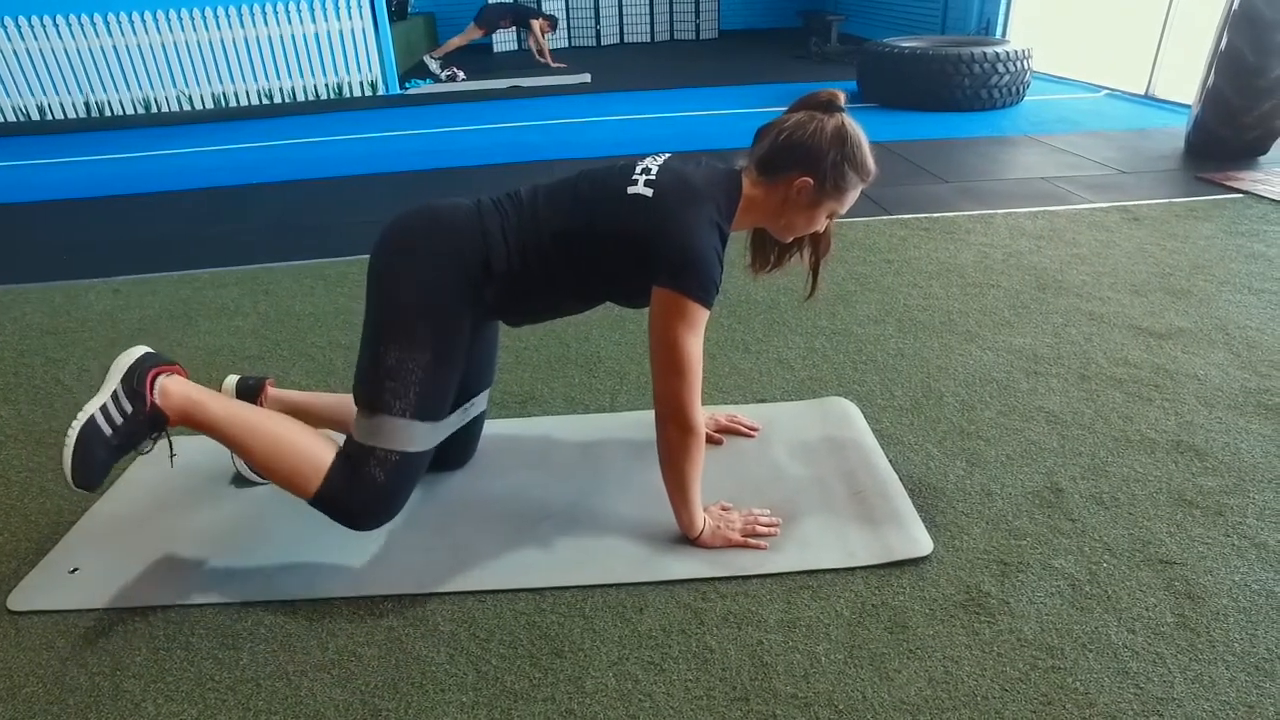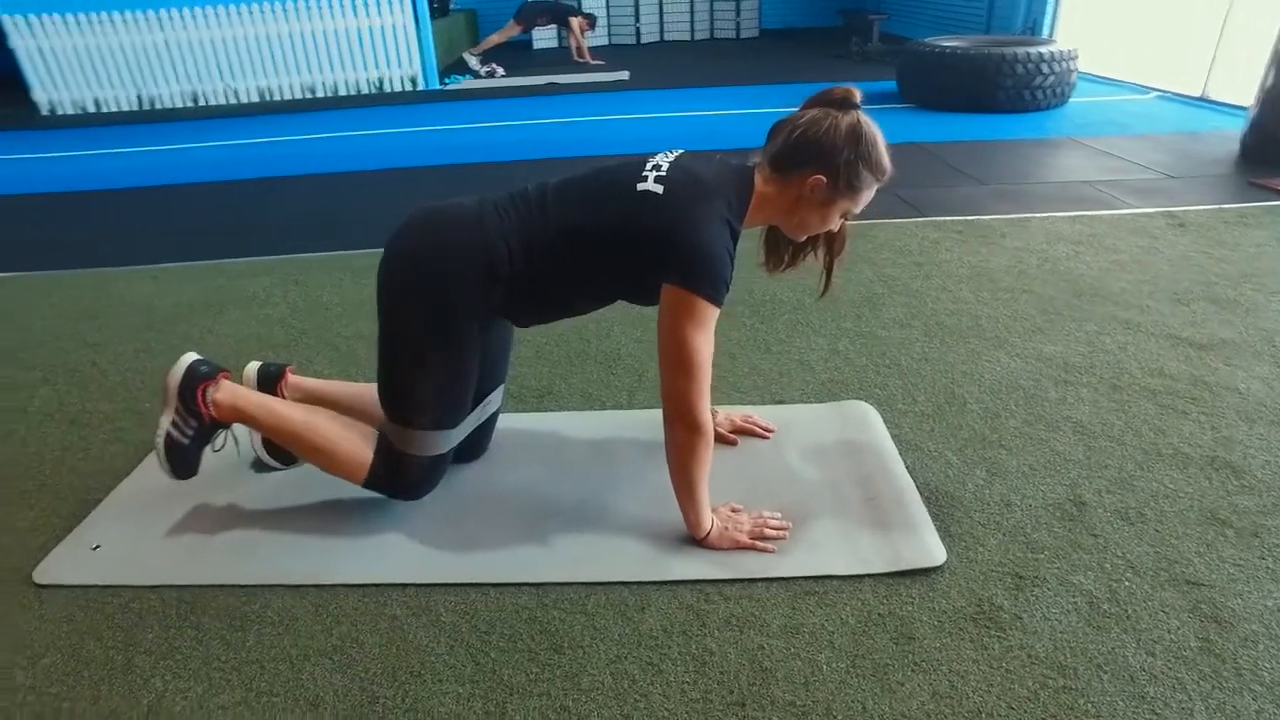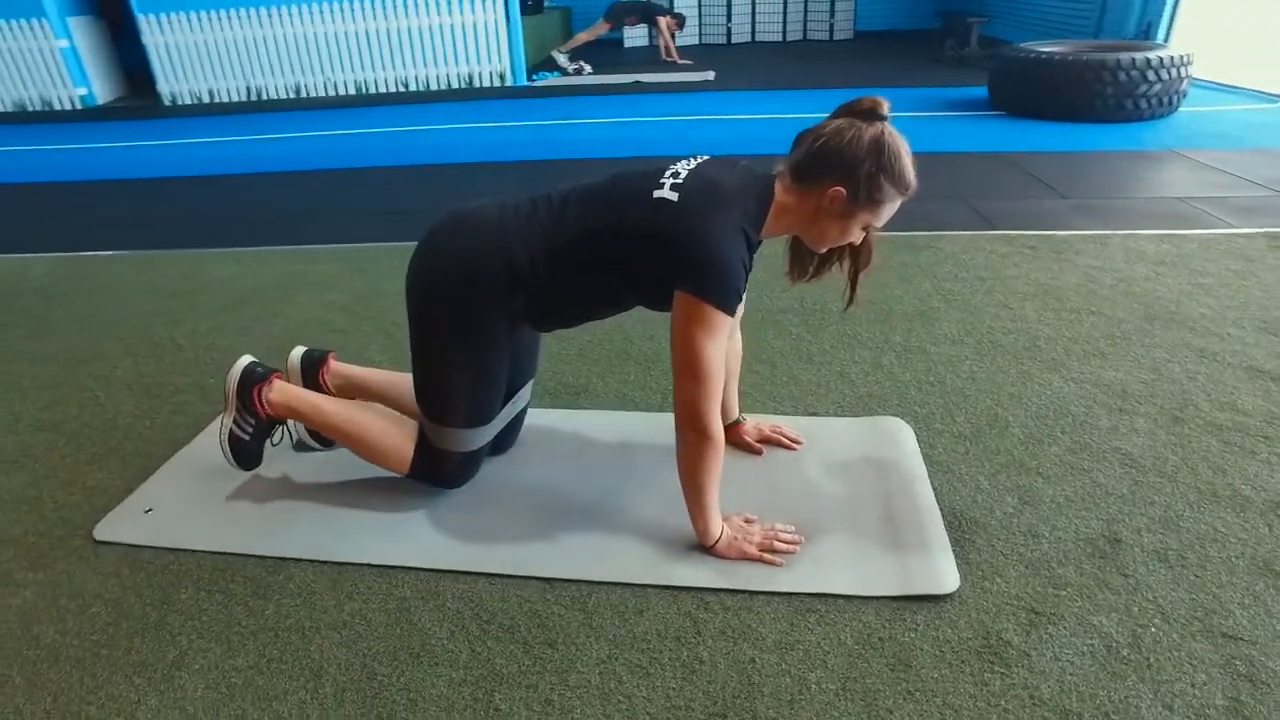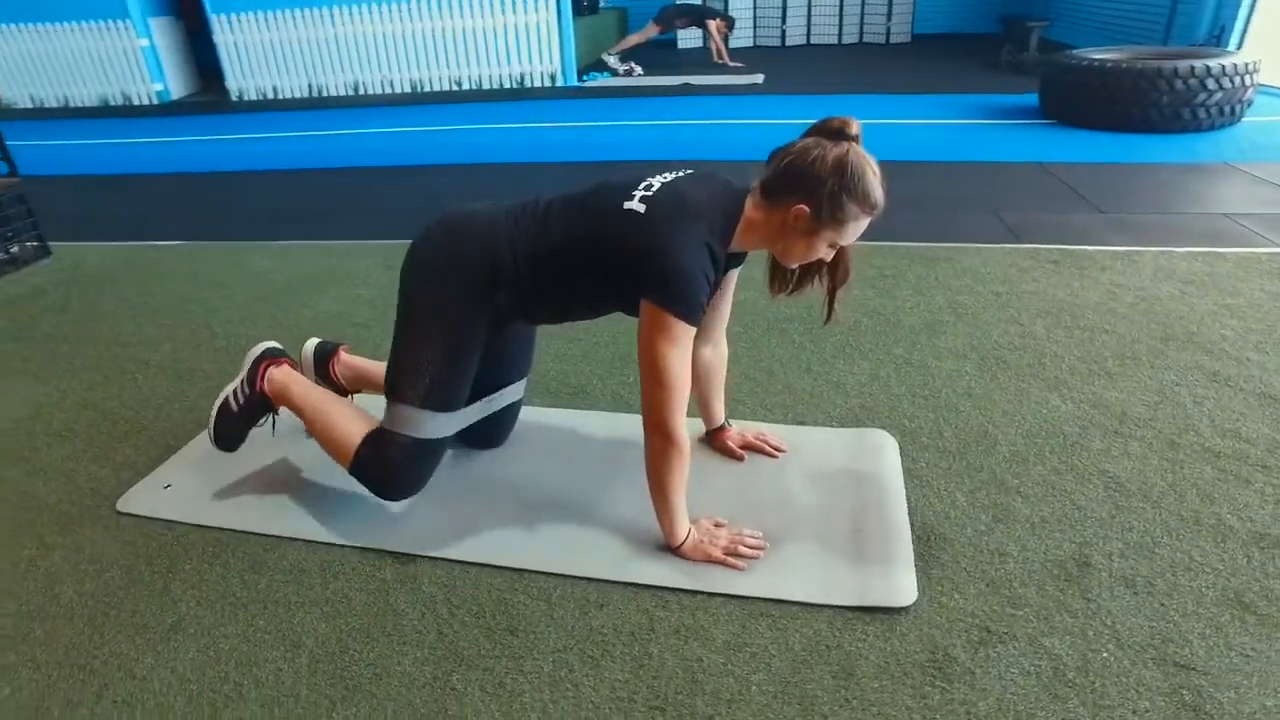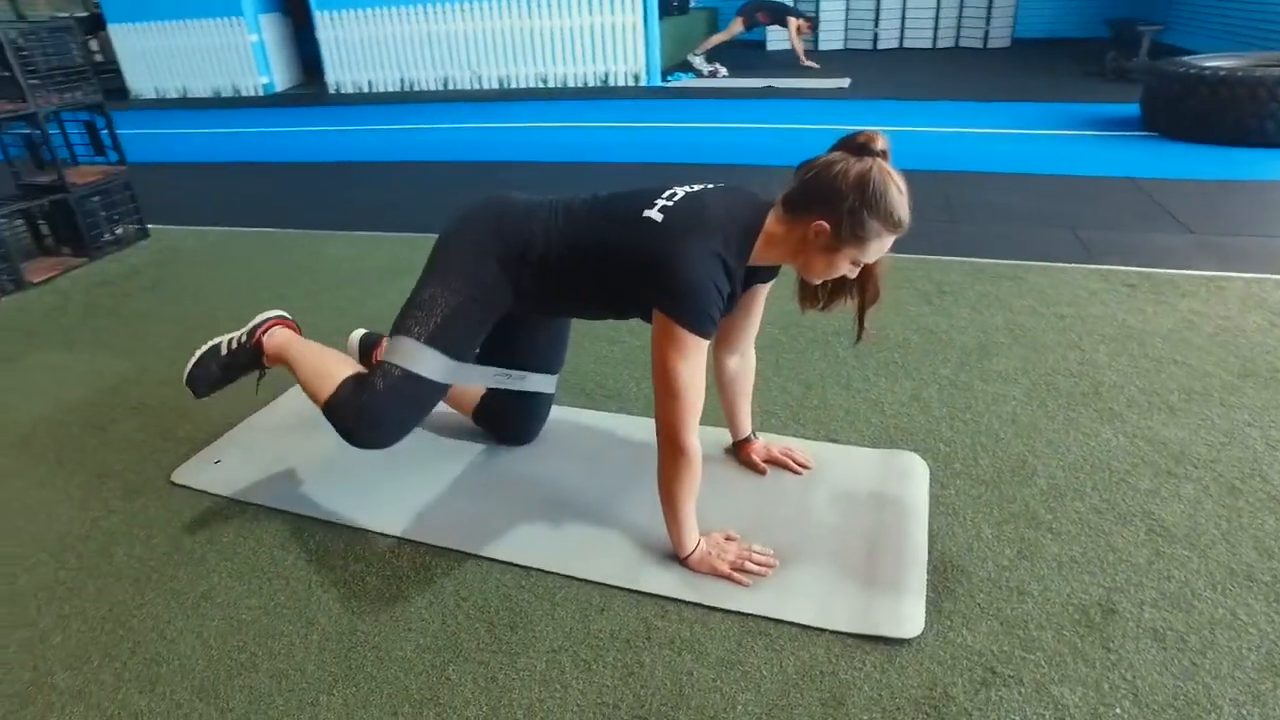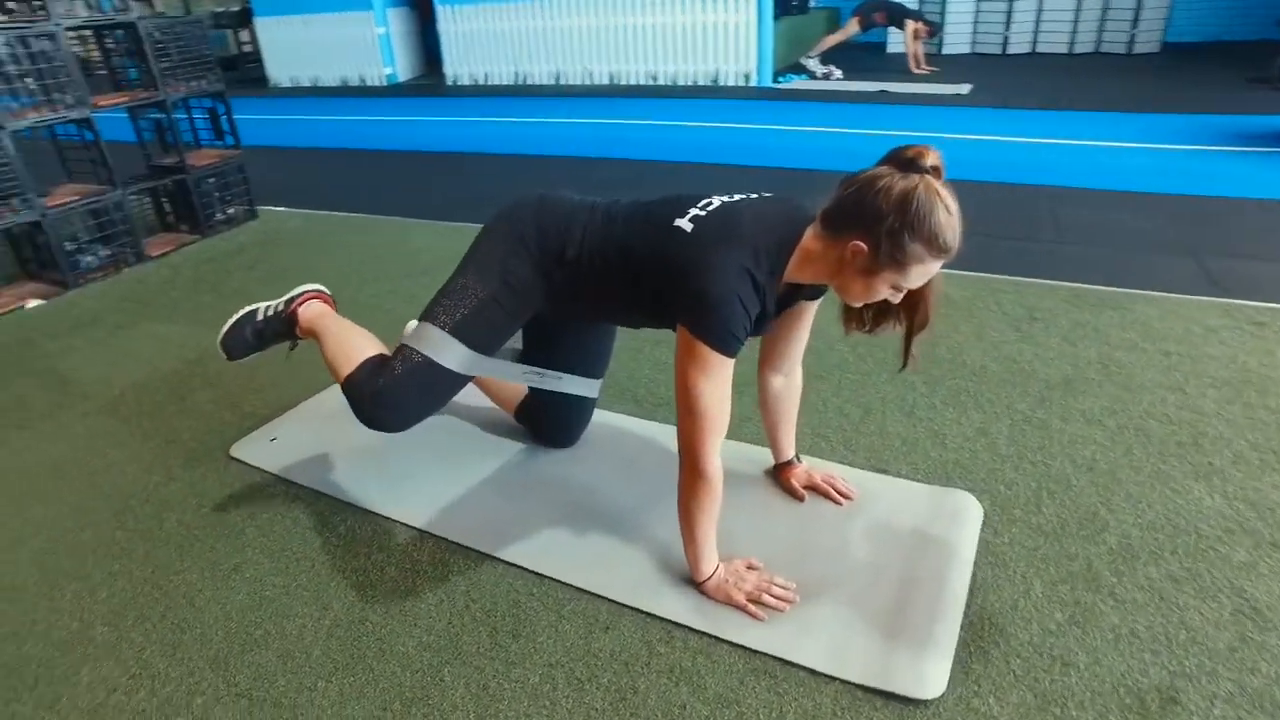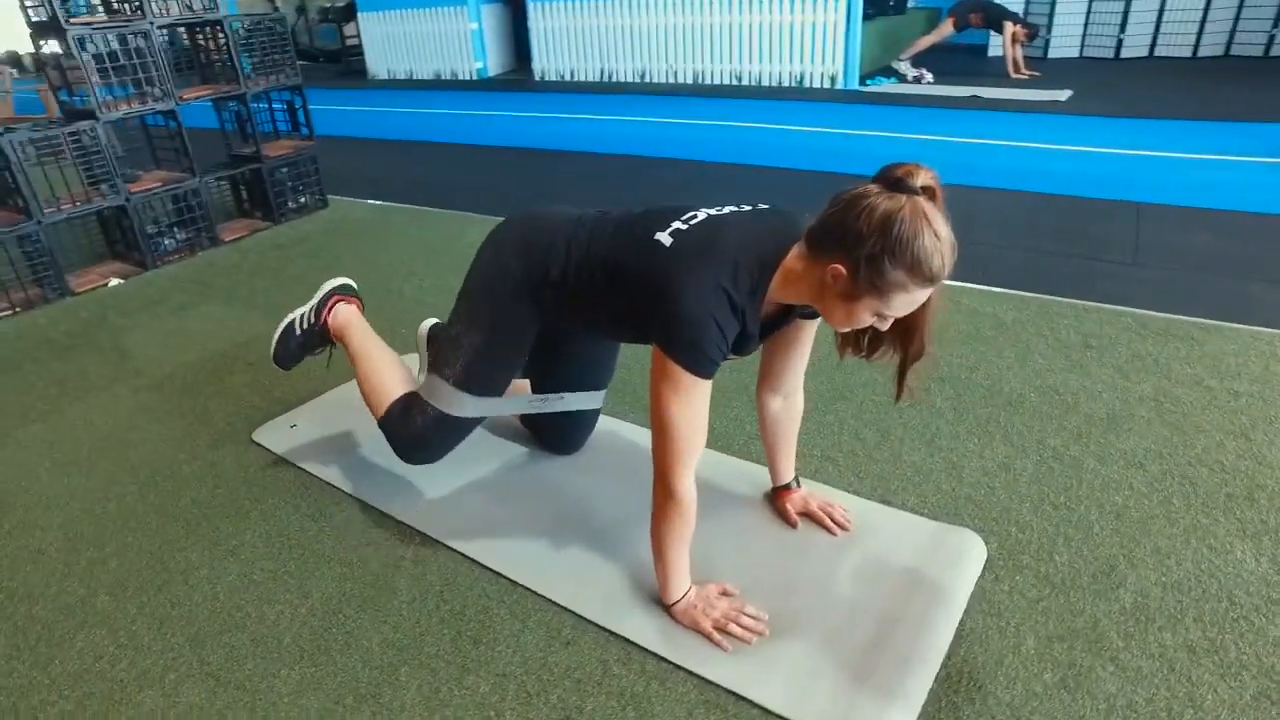
dt=0.4s
person 1, frame 1
left shoulder: (708, 186)
right shoulder: (694, 236)
right elbow: (675, 412)
left wrist: (693, 418)
right wrist: (694, 521)
left hip: (456, 258)
right hip: (436, 273)
left knee: (451, 449)
right knee: (367, 494)
left ankle: (260, 399)
right ankle: (164, 393)
person 1, frame 2
left shoulder: (722, 182)
right shoulder: (703, 232)
right elbow: (682, 410)
left wrist: (709, 417)
right wrist: (702, 524)
left hip: (467, 257)
right hip: (443, 275)
left knee: (467, 438)
right knee: (409, 471)
left ankle: (281, 387)
right ankle: (218, 397)
person 1, frame 3
left shoulder: (748, 192)
right shoulder: (717, 238)
left elbow: (724, 330)
right elbow: (695, 419)
left wrist: (735, 421)
right wrist: (712, 532)
left hip: (499, 263)
right hip: (468, 277)
left knee: (496, 433)
right knee: (449, 463)
left ankle: (325, 374)
right ankle: (273, 395)
person 1, frame 4
left shoulder: (729, 212)
right shoulder: (682, 249)
left elbow: (708, 339)
right elbow: (663, 424)
left wrist: (719, 425)
right wrist: (680, 533)
left hip: (500, 277)
right hip: (460, 273)
left knee: (487, 431)
right knee: (397, 471)
left ankle: (335, 365)
right ankle: (274, 380)
person 1, frame 5
left shoulder: (761, 233)
right shoulder: (700, 264)
left elbow: (735, 350)
right elbow: (677, 434)
left wrist: (745, 438)
right wrist: (689, 545)
left hip: (536, 275)
right hip: (493, 254)
left knee: (515, 427)
right knee: (373, 419)
left ankle: (379, 351)
right ankle: (274, 340)
person 1, frame 6
left shoulder: (808, 248)
right shoulder: (728, 279)
left elbow: (781, 370)
right elbow: (700, 454)
left wrist: (787, 460)
right wrist: (706, 571)
left hip: (580, 275)
right hip: (533, 253)
left knee: (557, 430)
right knee: (389, 400)
left ankle: (451, 356)
right ankle: (309, 314)
person 1, frame 7
left shoulder: (804, 262)
right shoulder: (705, 298)
left elbow: (780, 391)
right elbow: (675, 474)
left wrist: (785, 485)
right wrist: (677, 595)
left hip: (582, 283)
right hip: (524, 271)
left knee: (561, 438)
right knee: (419, 436)
left ankle: (450, 346)
right ankle: (340, 315)
